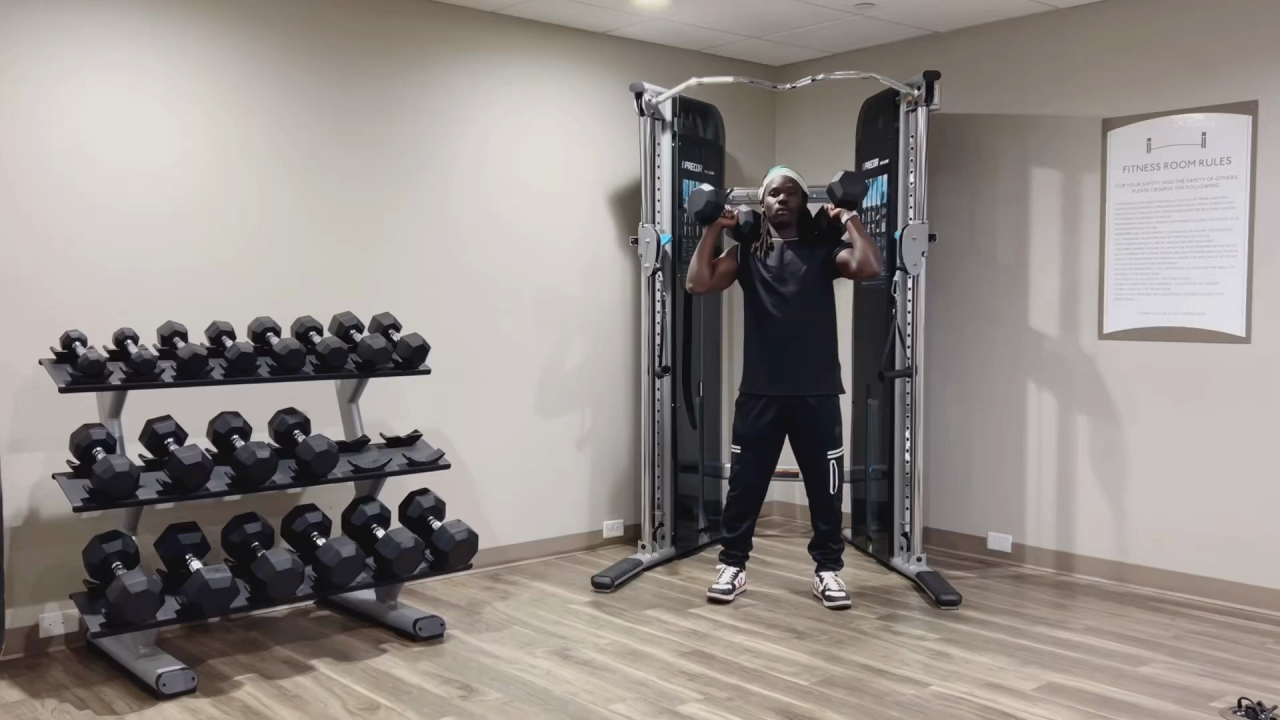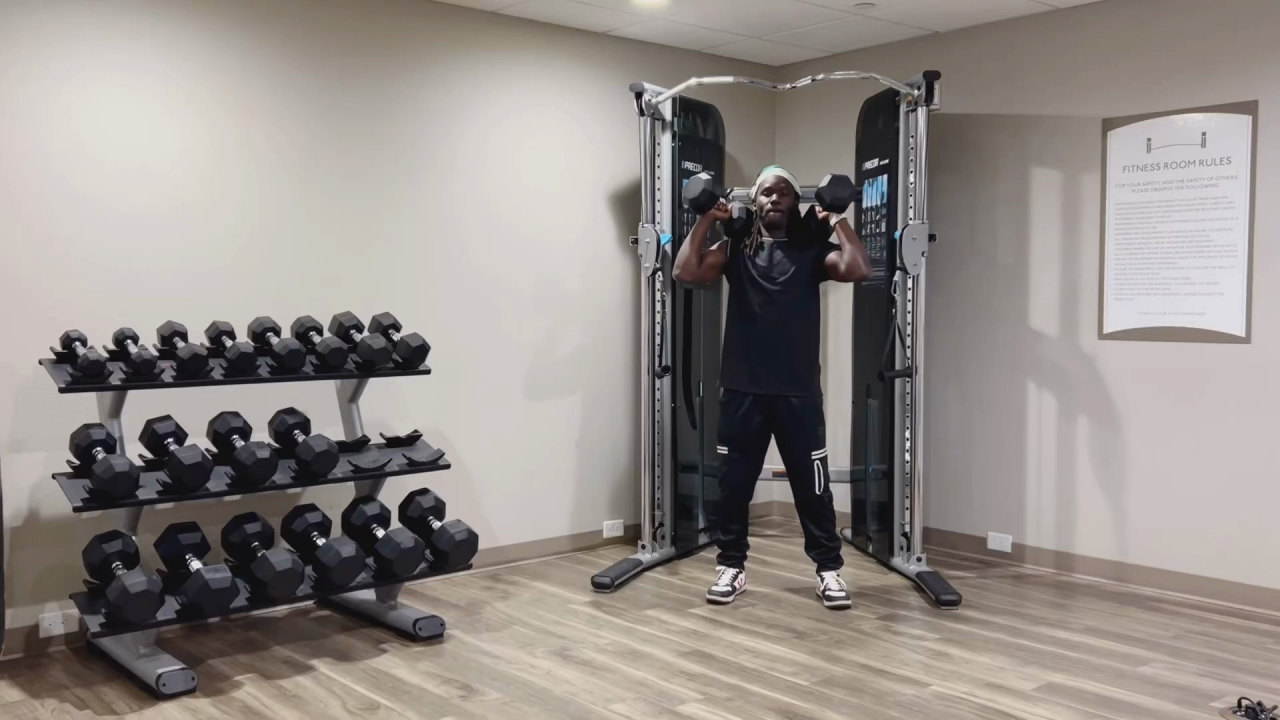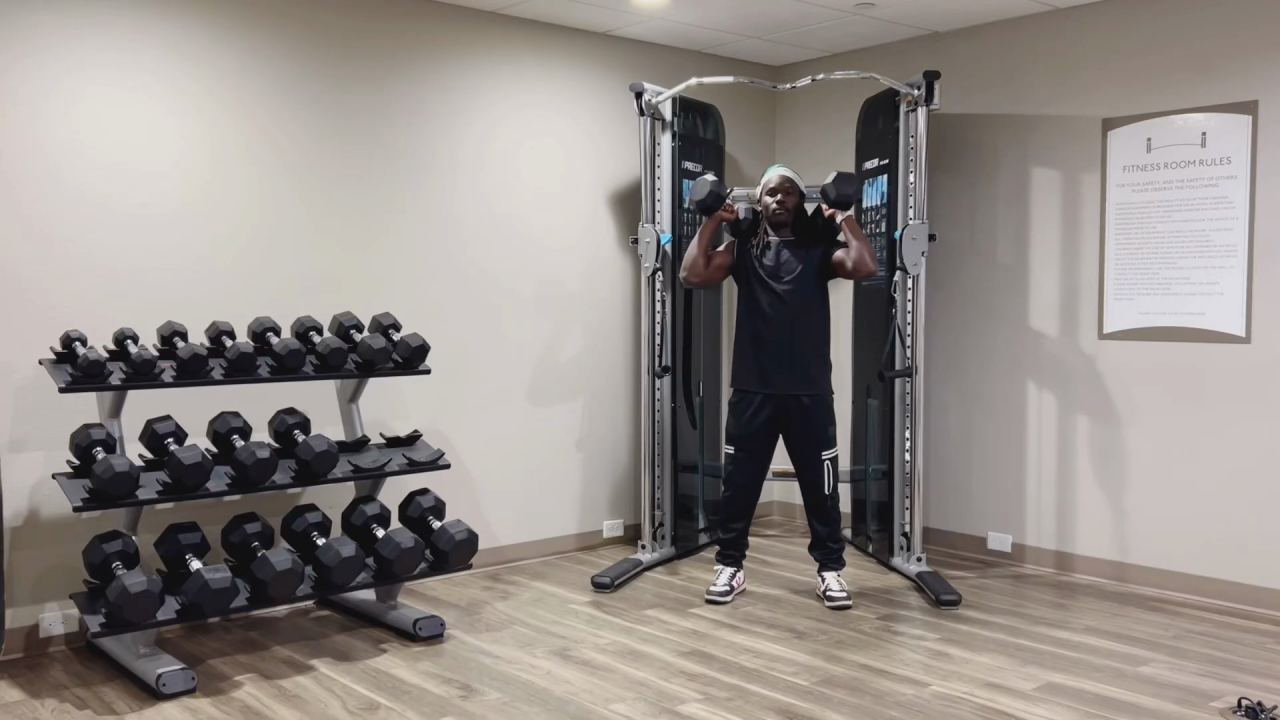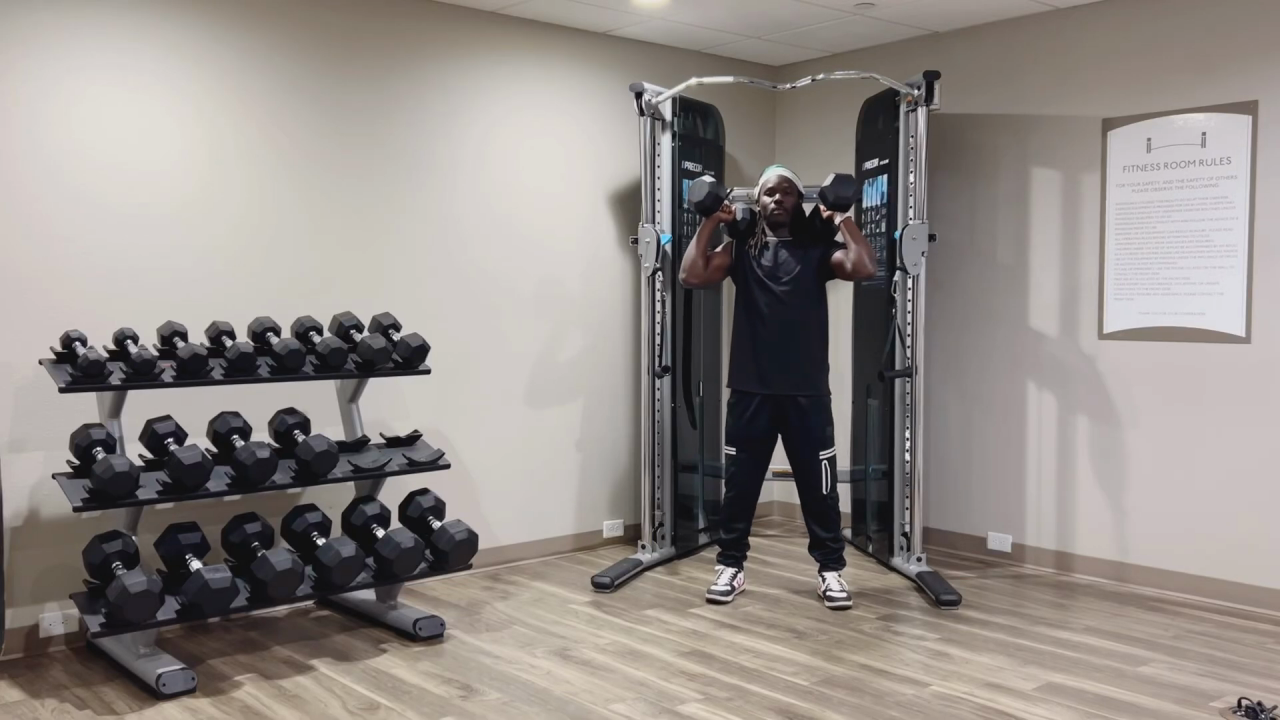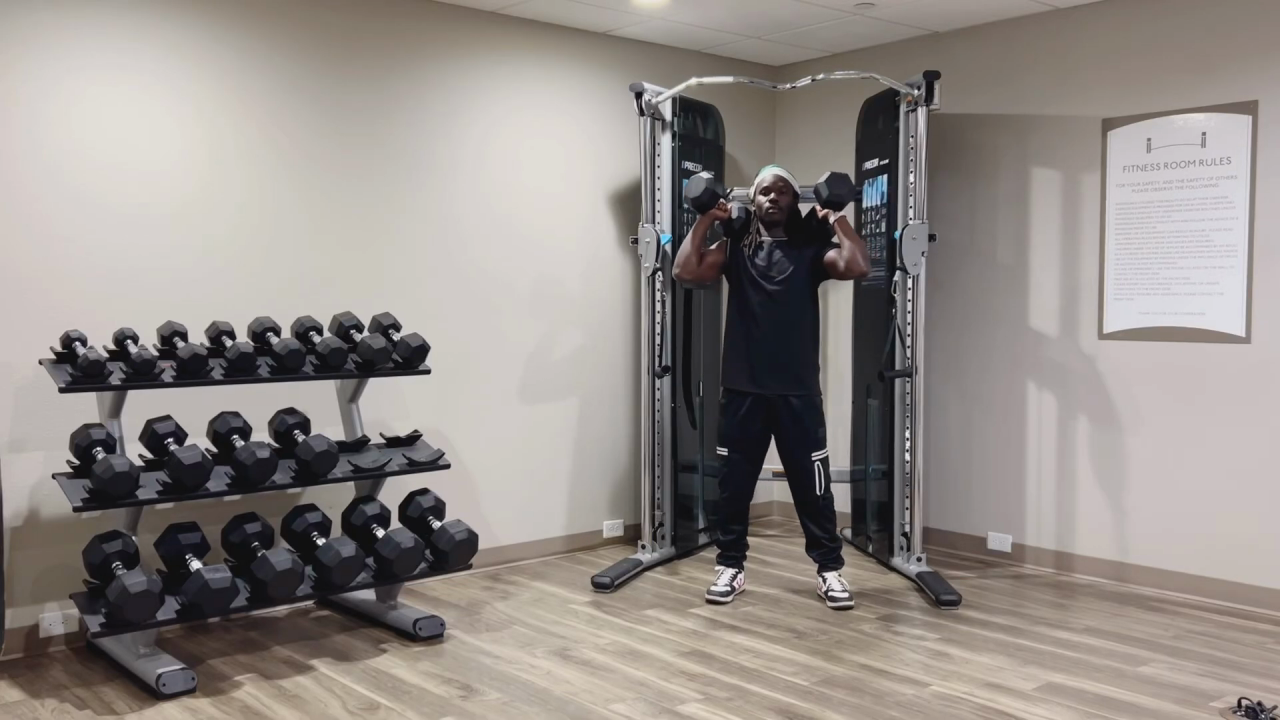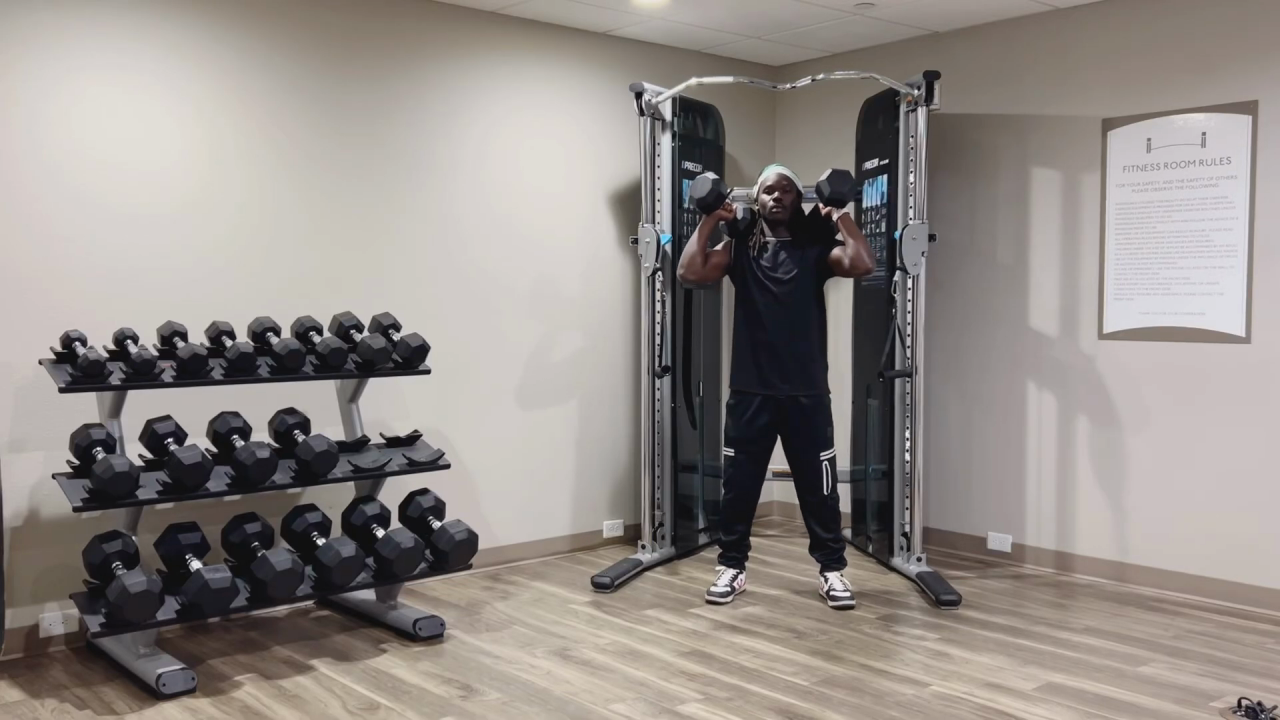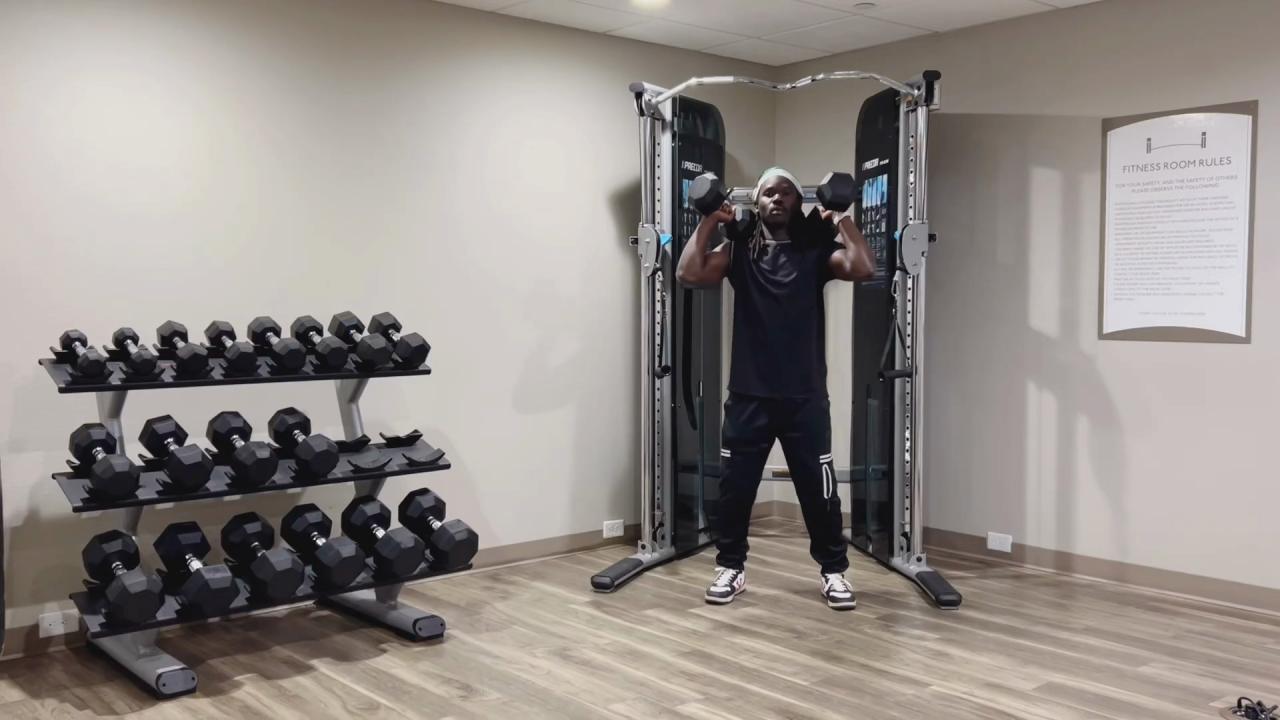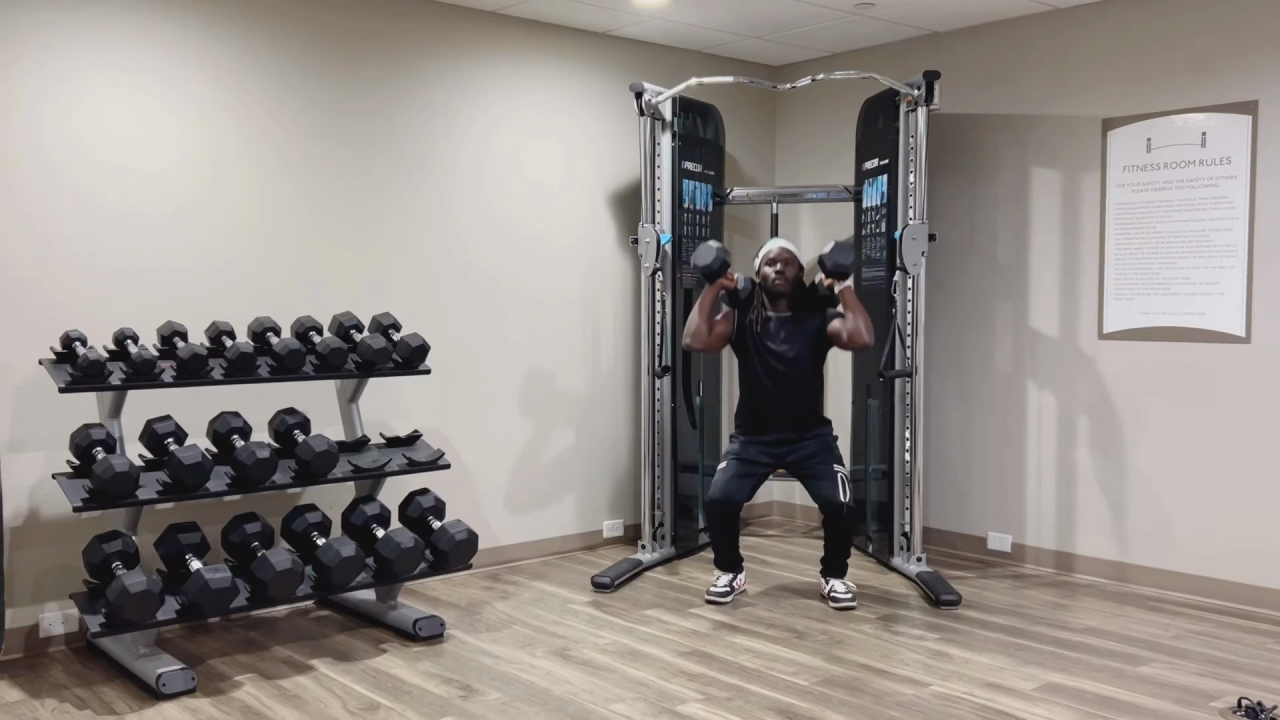
dt=0.5s
person 1, frame 1
left shoulder: (824, 247)
right shoulder: (746, 251)
left elbow: (869, 266)
right elbow: (698, 283)
left wrist: (849, 218)
right wrist: (714, 229)
left hip: (816, 390)
right hip: (759, 390)
left knee: (824, 484)
right knee: (745, 482)
left ankle: (828, 569)
right ankle: (731, 565)
person 1, frame 2
left shoulder: (813, 249)
right shoulder: (736, 249)
left elbow: (857, 269)
right elbow: (686, 272)
left wrist: (837, 221)
right wrist: (706, 220)
left hip: (799, 390)
right hip: (743, 388)
left knee: (812, 484)
right knee: (734, 483)
left ankle: (829, 569)
right ankle: (731, 566)
person 1, frame 3
left shoulder: (820, 247)
right shoulder: (742, 249)
left elbow: (865, 266)
right elbow: (692, 275)
left wrist: (844, 218)
right wrist: (712, 222)
left hip: (809, 389)
right hip: (753, 388)
left knee: (820, 484)
right knee: (739, 481)
left ankle: (830, 569)
right ankle: (729, 566)
person 1, frame 4
left shoulder: (818, 249)
right shoulder: (740, 249)
left elbow: (864, 268)
right elbow: (692, 275)
left wrist: (842, 220)
right wrist: (710, 223)
left hip: (807, 390)
right hip: (750, 388)
left knee: (818, 484)
right knee: (740, 482)
left ankle: (830, 569)
right ankle: (730, 566)
person 1, frame 5
left shoulder: (812, 248)
right shoulder: (735, 248)
left elbow: (856, 267)
right elbow: (685, 270)
left wrist: (837, 218)
right wrist: (706, 220)
left hip: (798, 389)
right hip: (743, 388)
left knee: (812, 484)
right knee: (734, 483)
left ankle: (830, 570)
right ankle: (730, 566)
person 1, frame 6
left shoulder: (817, 247)
right shoulder: (739, 249)
left elbow: (862, 264)
right elbow: (690, 272)
left wrist: (840, 216)
right wrist: (710, 220)
left hip: (806, 390)
right hip: (750, 390)
left knee: (818, 484)
right knee: (739, 483)
left ankle: (832, 570)
right ankle: (731, 567)
person 1, frame 7
left shoulder: (817, 250)
right shoulder: (738, 251)
left elbow: (863, 267)
right elbow: (689, 273)
left wrist: (841, 218)
right wrist: (709, 221)
left hip: (805, 395)
right hip: (748, 395)
left knee: (818, 487)
right knee: (735, 485)
left ankle: (833, 572)
right ankle: (730, 569)
person 1, frame 8
left shoulder: (818, 318)
right shoulder: (741, 318)
left elbow: (862, 339)
right elbow: (694, 341)
left wrist: (844, 288)
right wrist: (712, 289)
left hip: (810, 436)
right hip: (752, 436)
left knee: (837, 503)
right knee: (720, 499)
left ankle: (834, 575)
right ankle: (730, 571)
